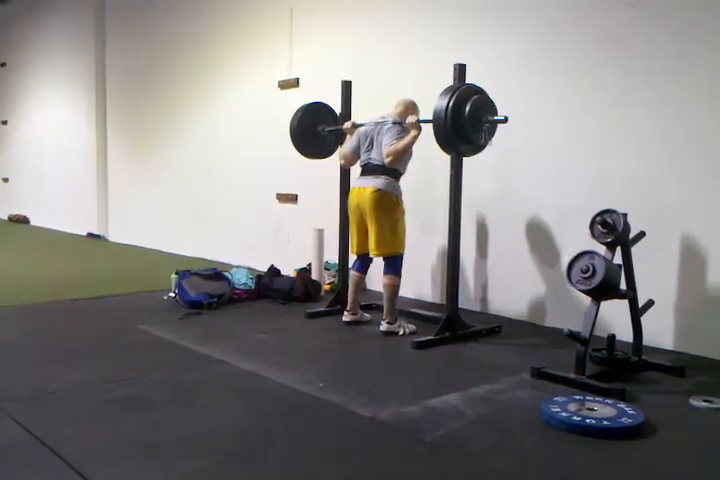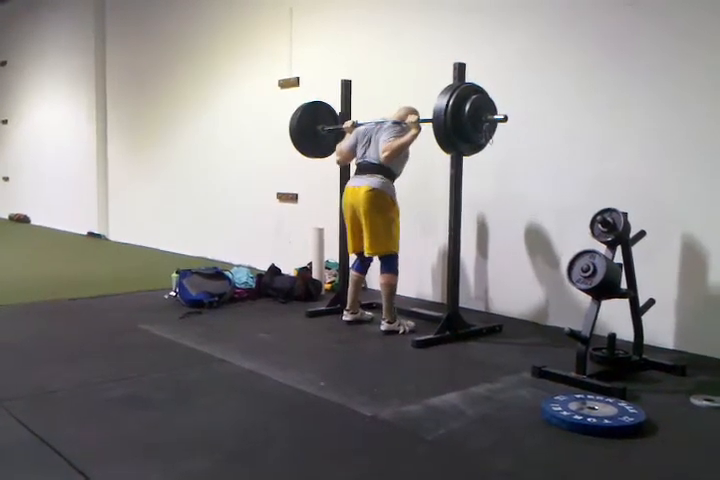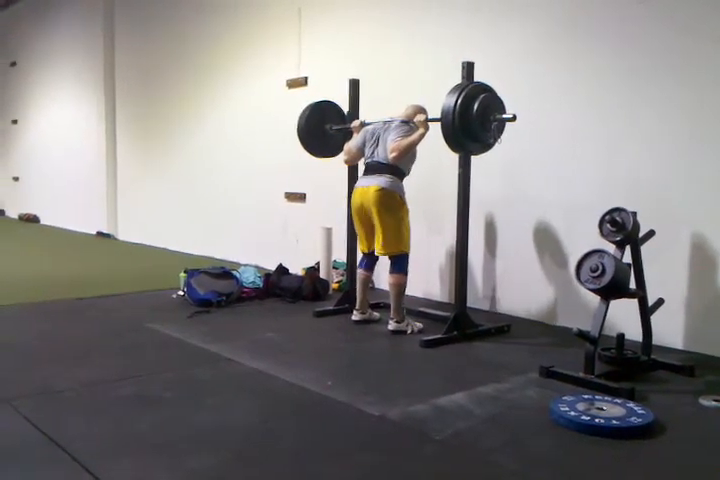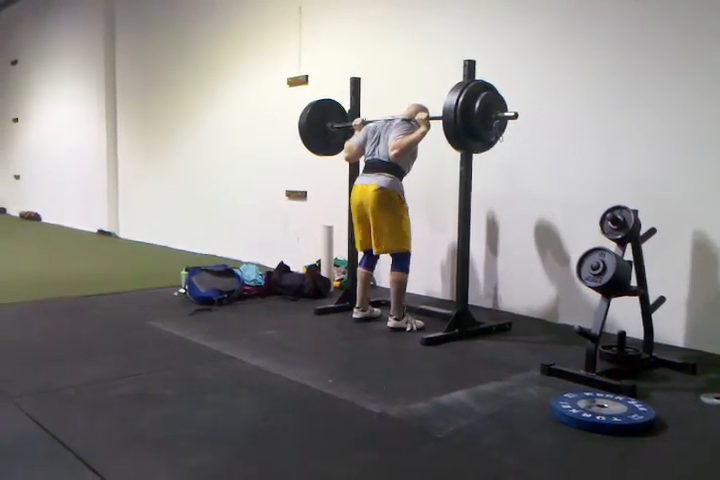
dt=0.4s
person 1, frame 1
left shoulder: (366, 128)
right shoulder: (396, 128)
left elbow: (345, 160)
right elbow: (390, 157)
left wrist: (350, 134)
right wrist: (414, 133)
left hip: (357, 192)
right hip: (381, 193)
left knee: (363, 256)
right knee: (393, 258)
left ankle: (351, 311)
right ankle: (389, 321)
person 1, frame 2
left shoulder: (364, 128)
right shoulder: (396, 129)
left elbow: (340, 157)
right elbow: (386, 154)
left wrist: (349, 134)
right wrist: (413, 132)
left hip: (352, 191)
right hip: (375, 193)
left knee: (363, 254)
right knee: (388, 257)
left ankle: (351, 310)
right ankle: (390, 320)
person 1, frame 3
left shoulder: (372, 128)
right shoulder: (404, 128)
left elbow: (348, 157)
right elbow: (394, 154)
left wrist: (356, 134)
right wrist: (421, 131)
left hip: (360, 191)
right hip: (384, 192)
left knee: (369, 253)
right knee: (398, 256)
left ankle: (361, 310)
right ankle: (397, 319)
person 1, frame 4
left shoulder: (372, 126)
right shoulder: (405, 126)
left elbow: (349, 154)
right elbow: (396, 151)
left wrist: (357, 131)
right wrist: (423, 129)
left hip: (359, 189)
right hip: (383, 191)
left knee: (369, 252)
right knee: (400, 254)
left ankle: (361, 307)
right ankle: (397, 317)
